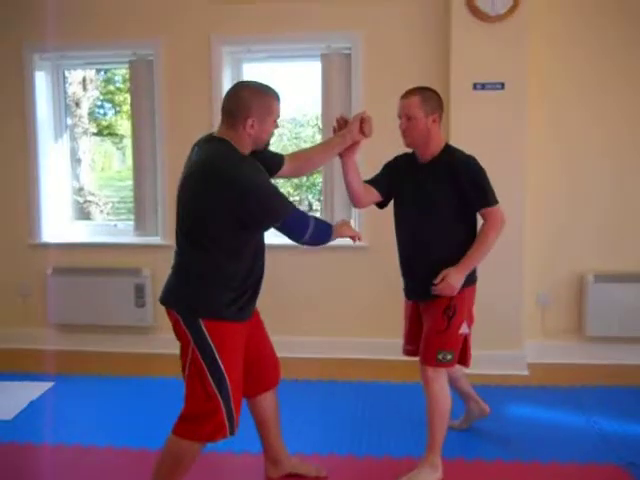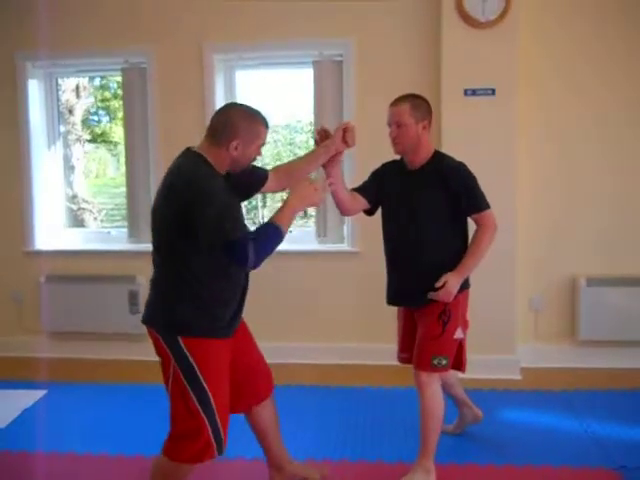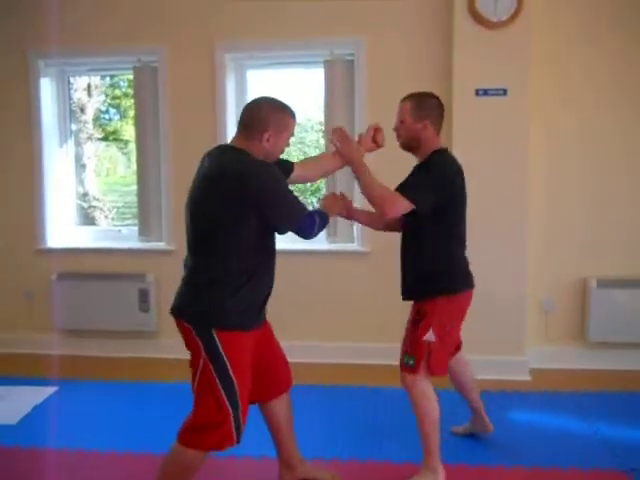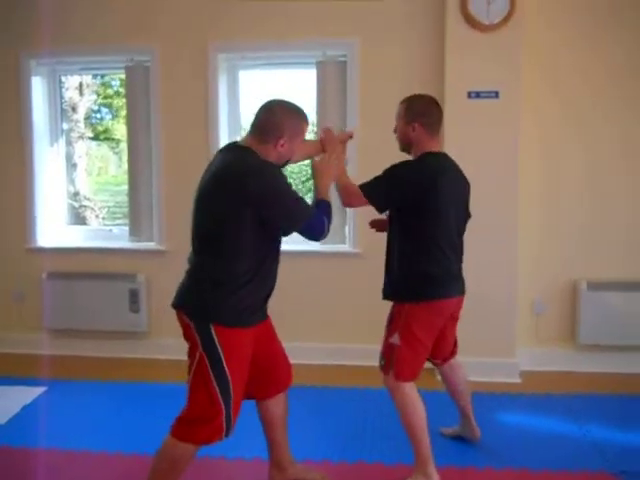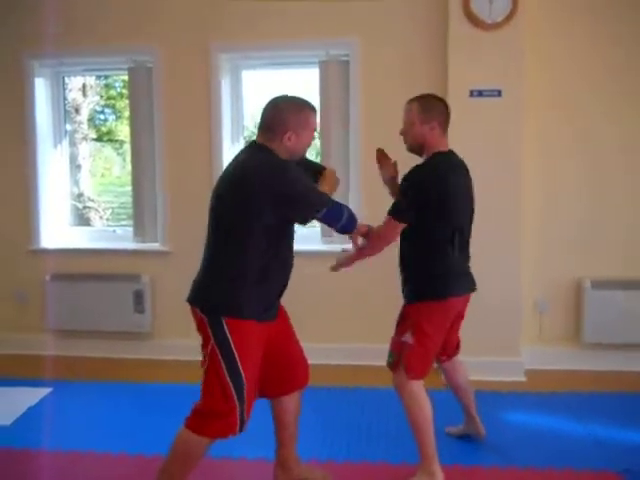
dt=1s
person 1, frame 1
left shoulder: (462, 166)
right shoulder: (399, 167)
left elbow: (495, 220)
right elbow: (360, 198)
left wrist: (461, 270)
right wrist: (348, 157)
left hip: (449, 286)
right hip: (415, 285)
left knee: (433, 369)
right knee: (438, 358)
right ankle: (475, 404)
person 1, frame 2
left shoulder: (452, 172)
right shoulder: (387, 174)
left elbow: (488, 224)
right elbow: (349, 206)
left wrist: (459, 274)
right wrist: (332, 167)
left hip: (442, 292)
right hip: (406, 291)
left knee: (426, 375)
right knee: (430, 364)
right ankle: (468, 409)
person 1, frame 3
left shoulder: (442, 169)
right shoulder: (426, 169)
left elbow: (392, 208)
right elbow: (395, 221)
left wrist: (356, 162)
right wrist: (347, 210)
left hip: (443, 289)
right hip: (440, 286)
left knee: (415, 374)
right knee: (449, 355)
right ankle: (480, 419)
person 1, frame 4
left shoulder: (410, 174)
right shoulder: (455, 174)
left elbow: (351, 198)
right wrist: (395, 225)
left hip: (421, 295)
right hip: (450, 289)
left knee: (398, 377)
right knee: (445, 358)
right ankle: (469, 426)
person 1, frame 5
left shoulder: (425, 176)
right shoulder: (455, 168)
left elbow: (387, 234)
left wrist: (351, 257)
right wrist: (392, 182)
left hip: (431, 292)
right hip: (456, 285)
left knee: (407, 375)
right knee: (446, 357)
right ankle: (473, 423)
person 2, frame 1
left shoulder: (223, 151)
right shoulder: (233, 172)
left elbow: (290, 165)
right elbow: (299, 227)
left wrist: (346, 139)
right wrist: (340, 229)
left hip: (231, 301)
right hip: (207, 308)
left knee: (263, 375)
right knee: (210, 412)
person 2, frame 2
left shoulder: (214, 170)
right shoulder: (197, 183)
left elbow: (276, 178)
right elbow: (249, 253)
left wrist: (328, 149)
right wrist: (296, 204)
left hip: (220, 317)
right hip: (188, 326)
left knee: (257, 386)
right knee: (200, 433)
person 2, frame 3
left shoulder: (223, 160)
right shoulder: (252, 175)
left elbow: (299, 171)
right elbow: (305, 226)
right wrist: (328, 208)
left hip: (237, 309)
right hip: (217, 316)
left knee: (275, 381)
right knee: (216, 420)
person 2, frame 4
left shoulder: (237, 156)
right shoulder: (257, 177)
left elbow: (288, 153)
right elbow: (316, 228)
left wrist: (326, 145)
right wrist: (323, 181)
left hip: (242, 305)
right hip: (217, 312)
left knee: (274, 378)
right knee: (208, 415)
person 2, frame 5
left shoulder: (265, 160)
right shoulder: (270, 173)
left elbow: (324, 177)
right elbow: (333, 214)
left wrist: (315, 196)
right wrist: (359, 228)
left hip: (258, 301)
right hip: (229, 307)
left knee: (290, 375)
right knee: (221, 409)
